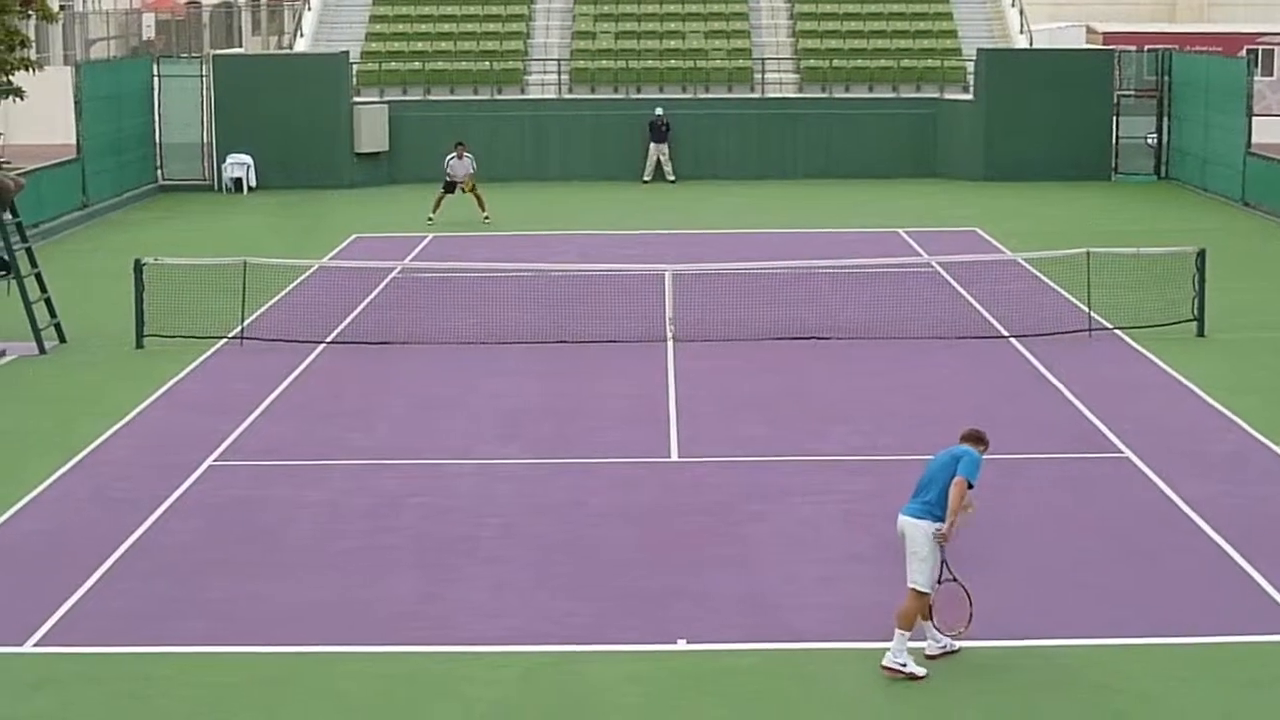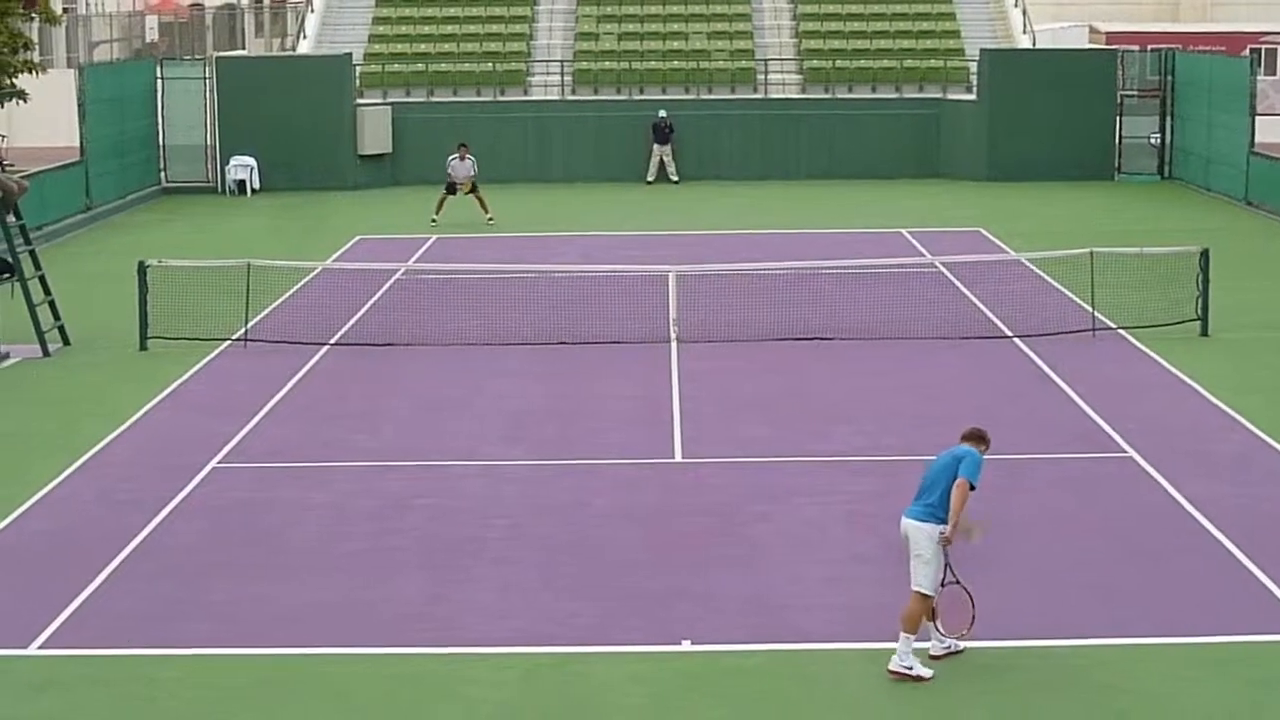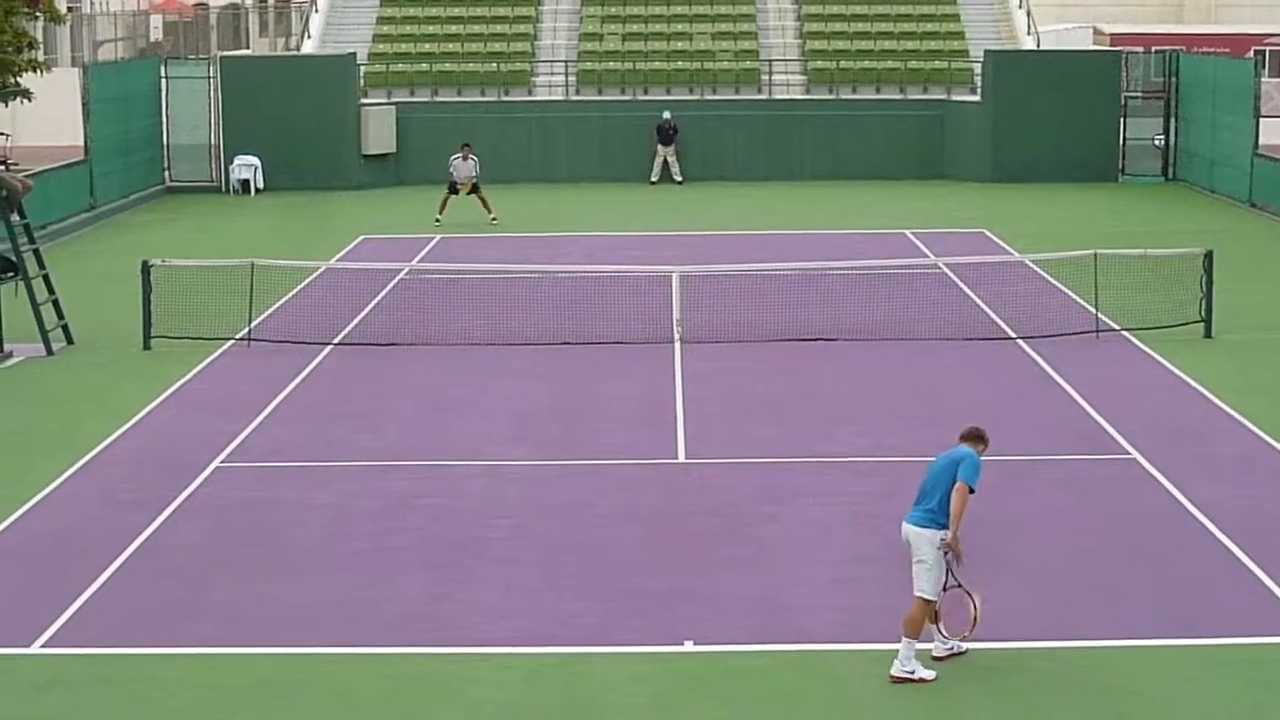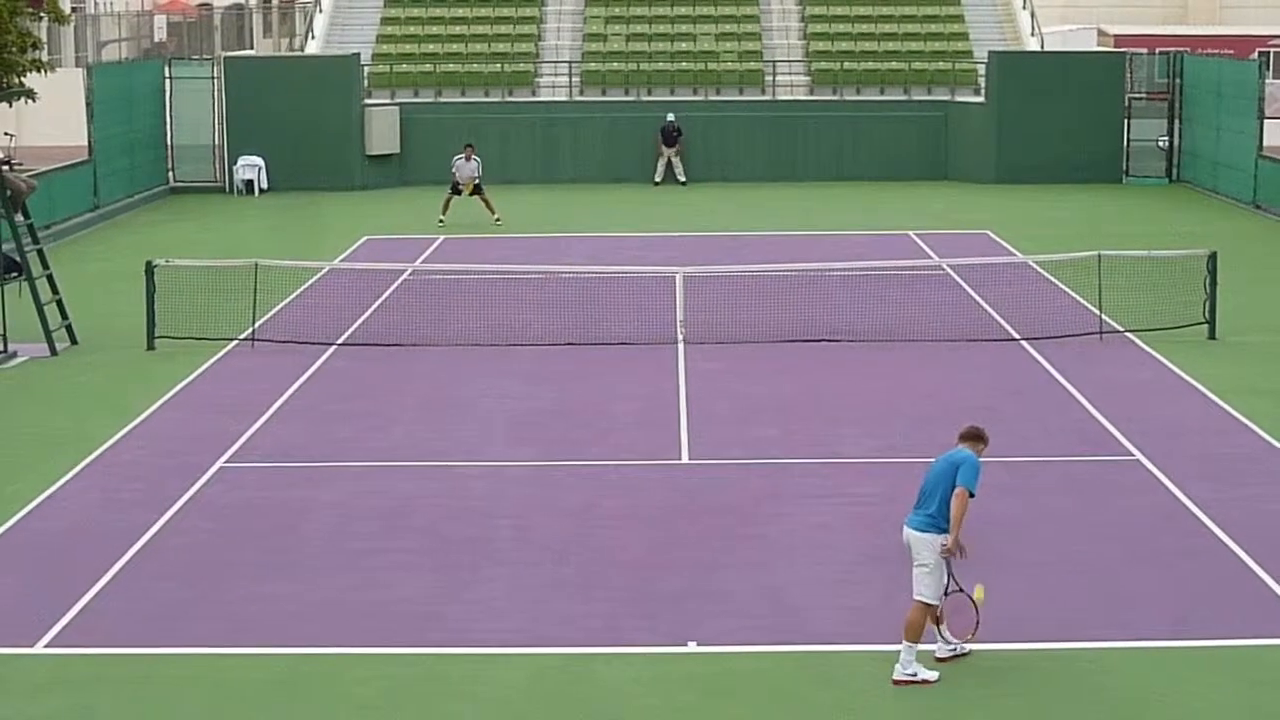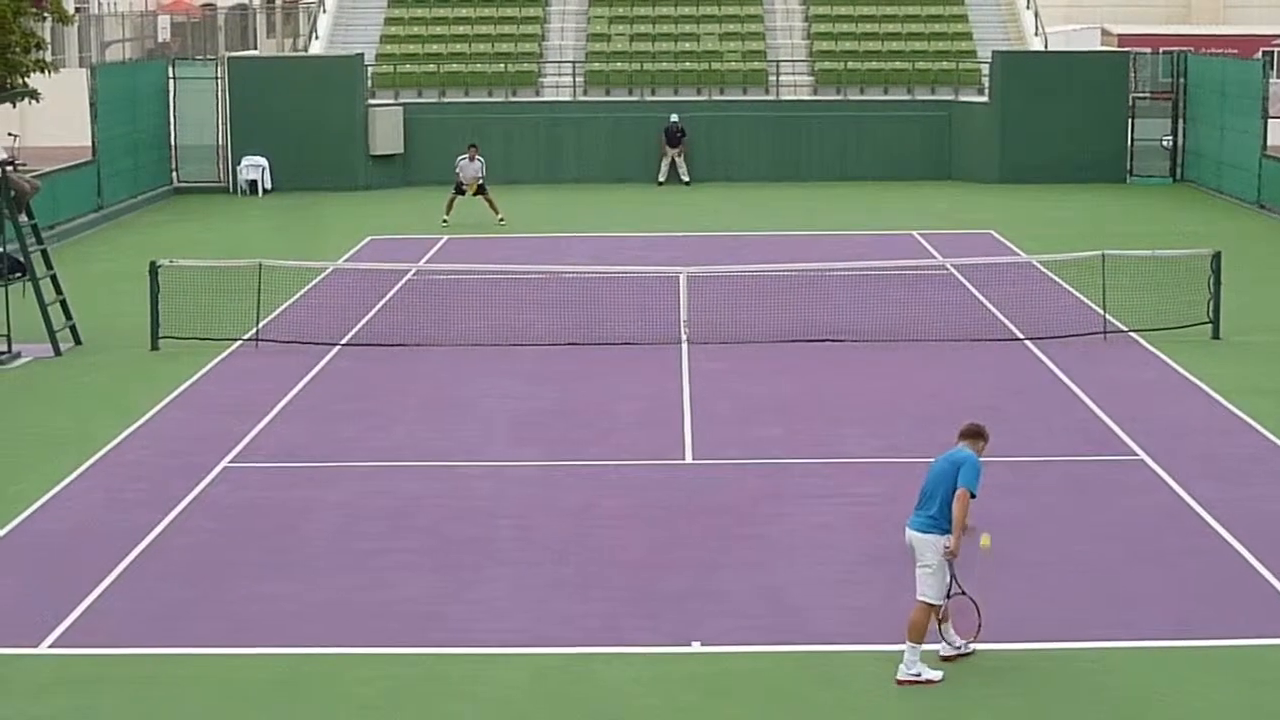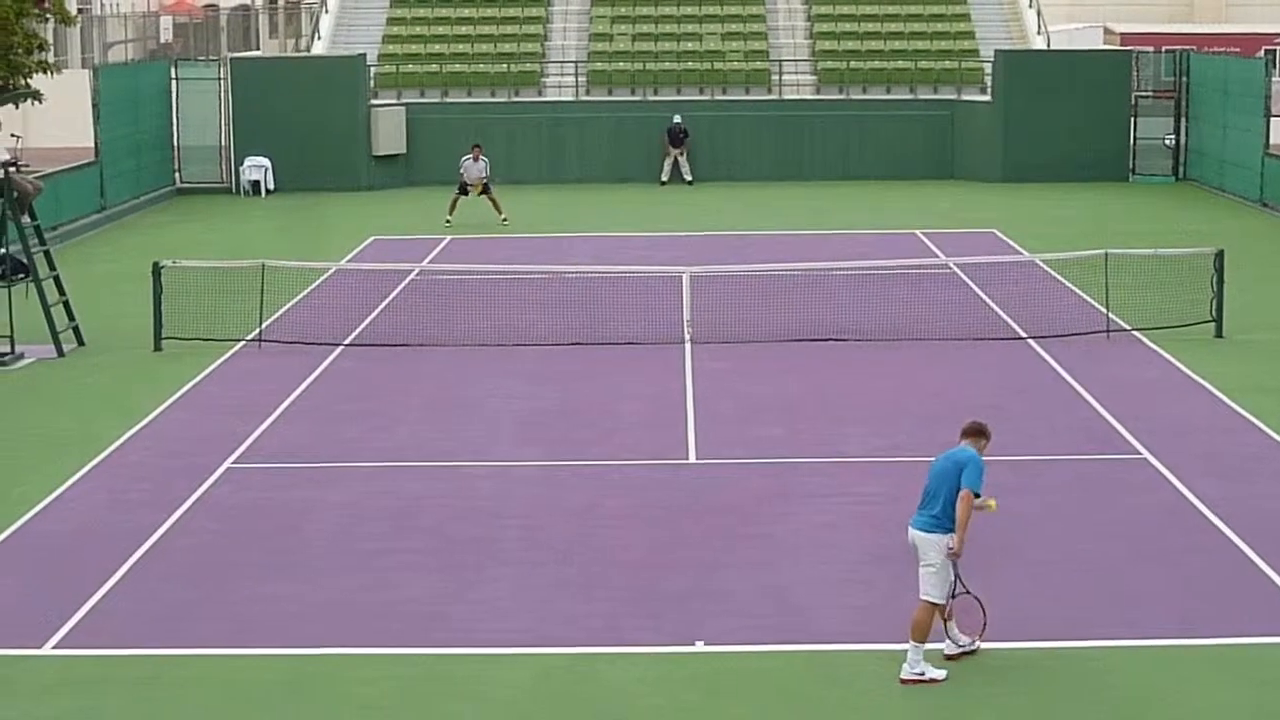
dt=0.1s
person 1, frame 1
left shoulder: (946, 454)
right shoulder: (972, 456)
right elbow: (959, 484)
left wrist: (957, 508)
right wrist: (950, 522)
left hip: (909, 517)
right hip: (923, 523)
left knee: (926, 585)
right knee: (917, 590)
left ankle: (936, 641)
right ankle: (896, 656)
person 1, frame 2
left shoulder: (947, 455)
right shoulder: (973, 456)
right elbow: (960, 486)
left wrist: (952, 521)
right wrist: (953, 525)
left hip: (912, 519)
right hip: (926, 526)
left knee: (931, 587)
right knee: (922, 593)
left ankle: (940, 642)
right ankle: (902, 659)
person 1, frame 3
left shoulder: (945, 457)
right shoulder: (971, 458)
right elbow: (959, 491)
left wrist: (950, 538)
right wrist: (954, 532)
left hip: (914, 523)
right hip: (928, 531)
left knee: (933, 590)
right knee: (923, 597)
left ankle: (942, 644)
right ankle: (904, 664)
person 1, frame 4
left shoulder: (944, 459)
right shoulder: (970, 460)
right elbow: (959, 496)
left wrist: (951, 538)
right wrist: (953, 536)
left hip: (915, 527)
right hip: (929, 535)
left knee: (934, 592)
right knee: (924, 600)
left ankle: (946, 645)
right ankle: (905, 667)
person 1, frame 5
left shoulder: (944, 458)
right shoulder: (971, 460)
right elbow: (961, 497)
left wrist: (958, 525)
right wrist: (956, 539)
left hip: (917, 527)
right hip: (932, 535)
left knee: (939, 590)
right knee: (927, 601)
left ankle: (951, 643)
right ankle: (909, 667)
person 1, frame 6
left shoulder: (945, 457)
right shoulder: (973, 459)
right elbow: (964, 497)
left wrist: (975, 506)
right wrist: (960, 539)
left hip: (920, 526)
right hip: (935, 535)
left knee: (943, 589)
right knee: (930, 600)
left ankle: (955, 642)
right ankle: (913, 666)
